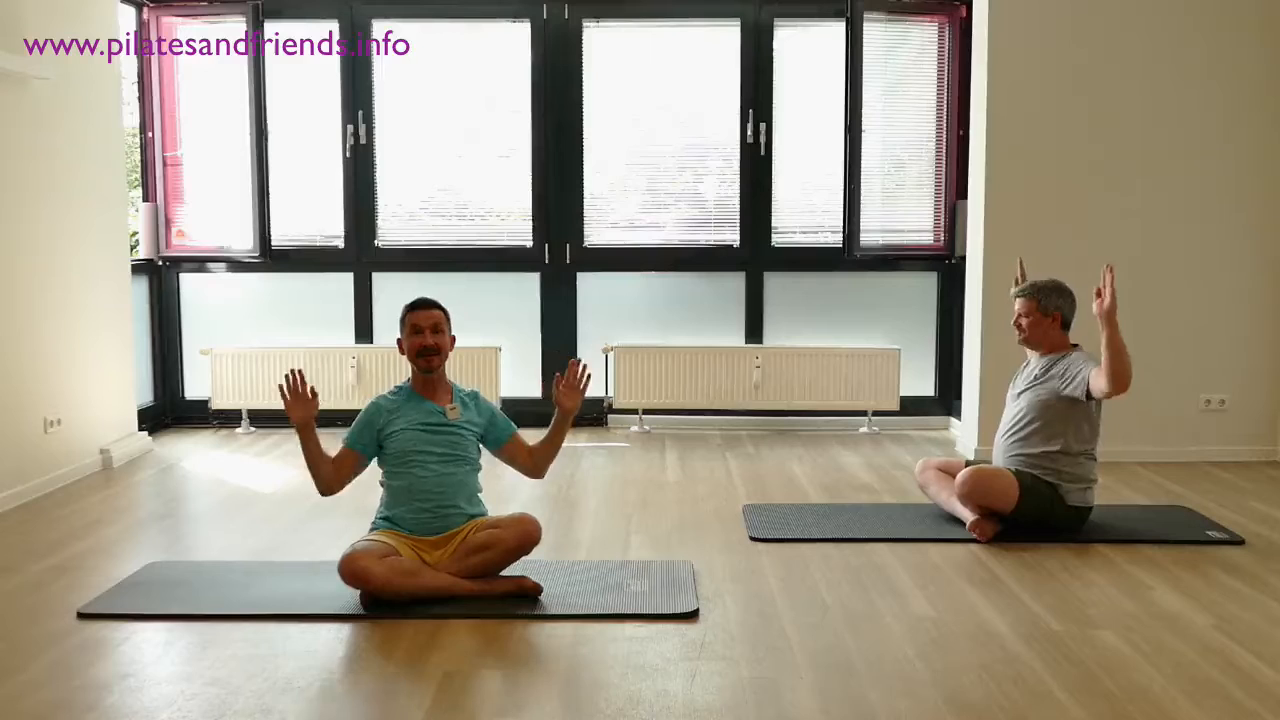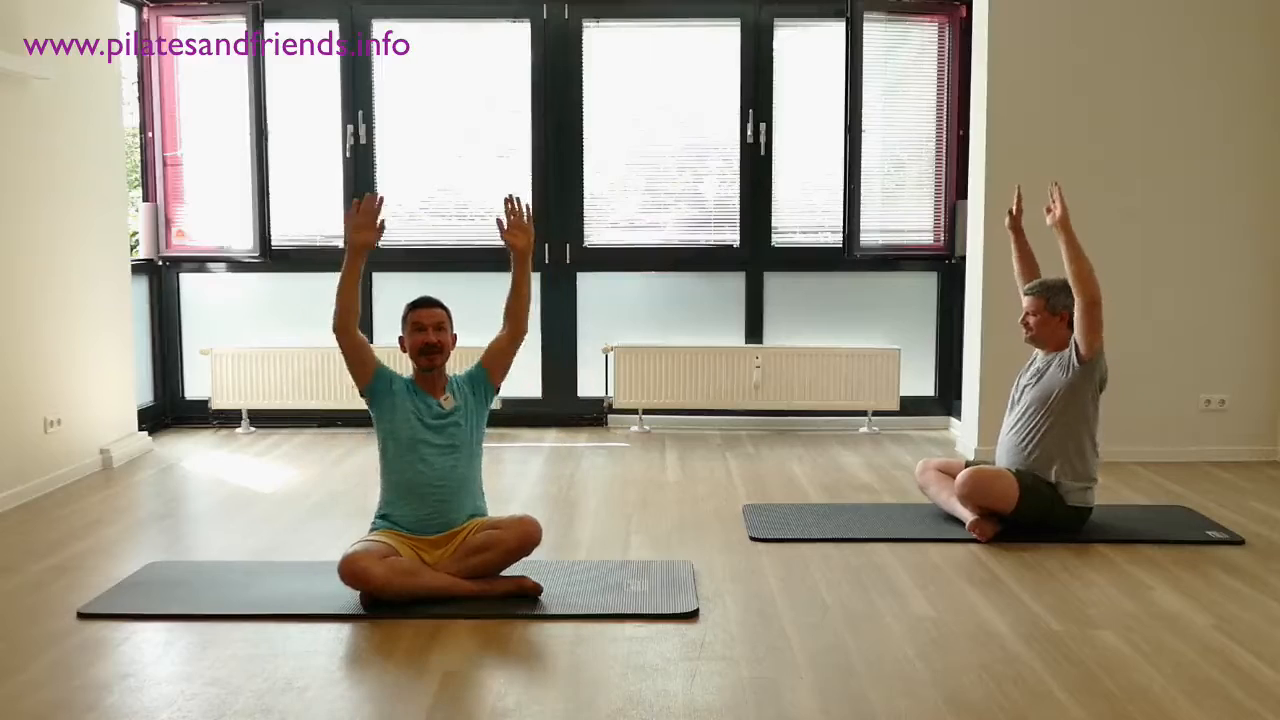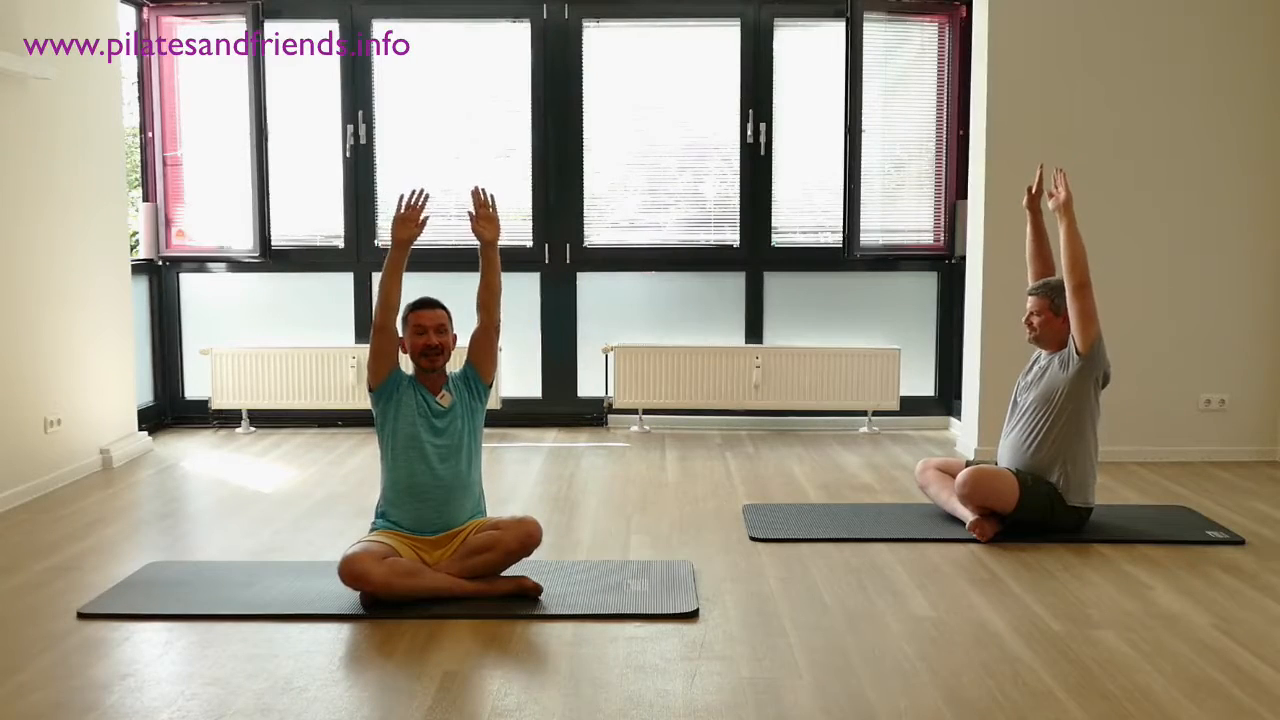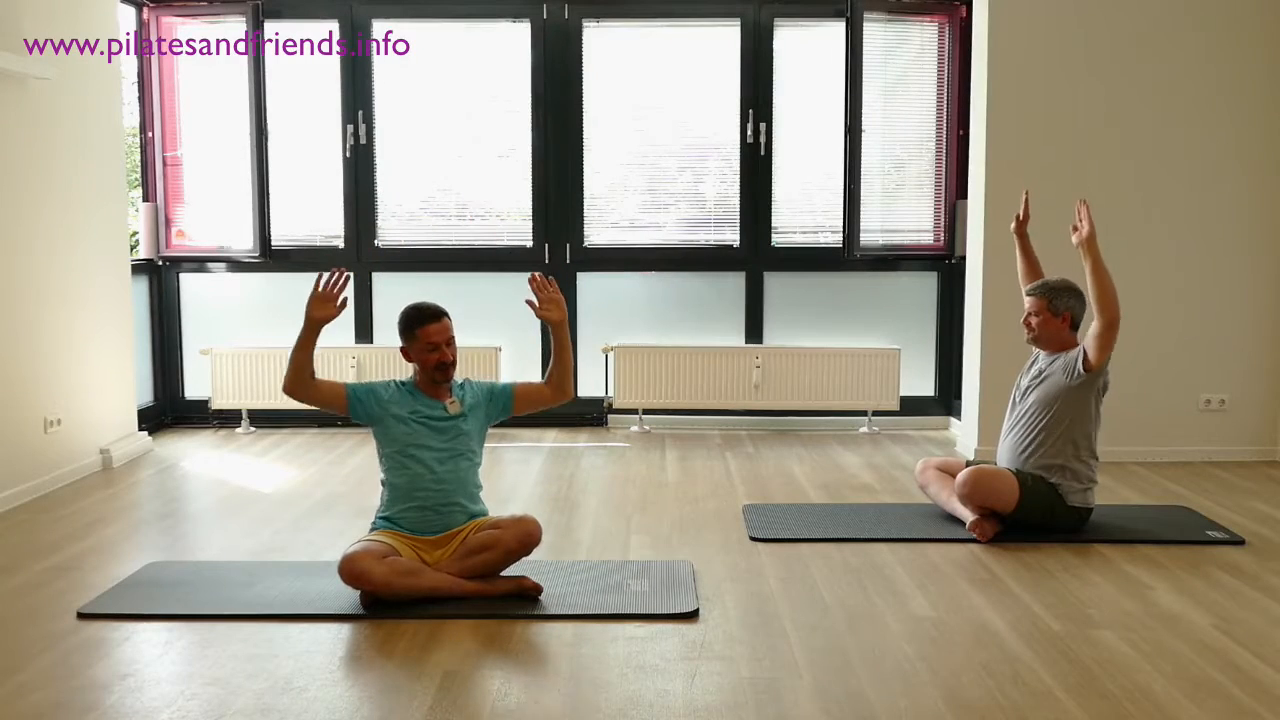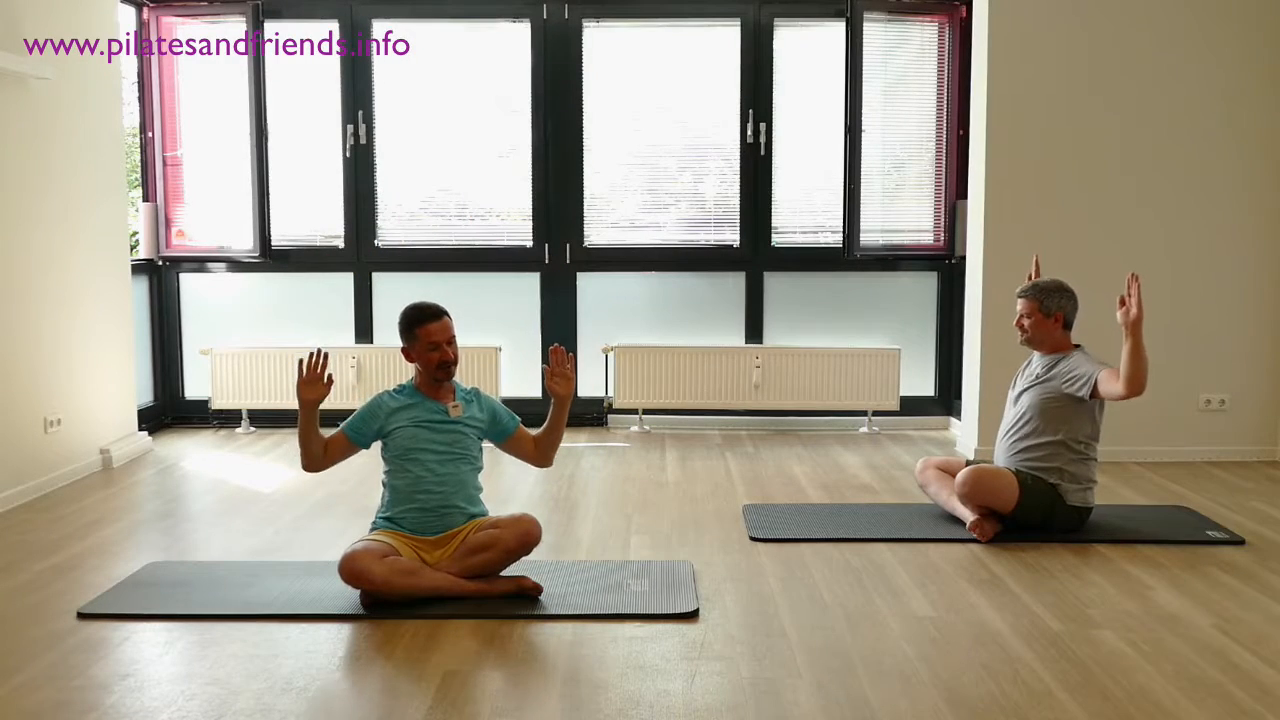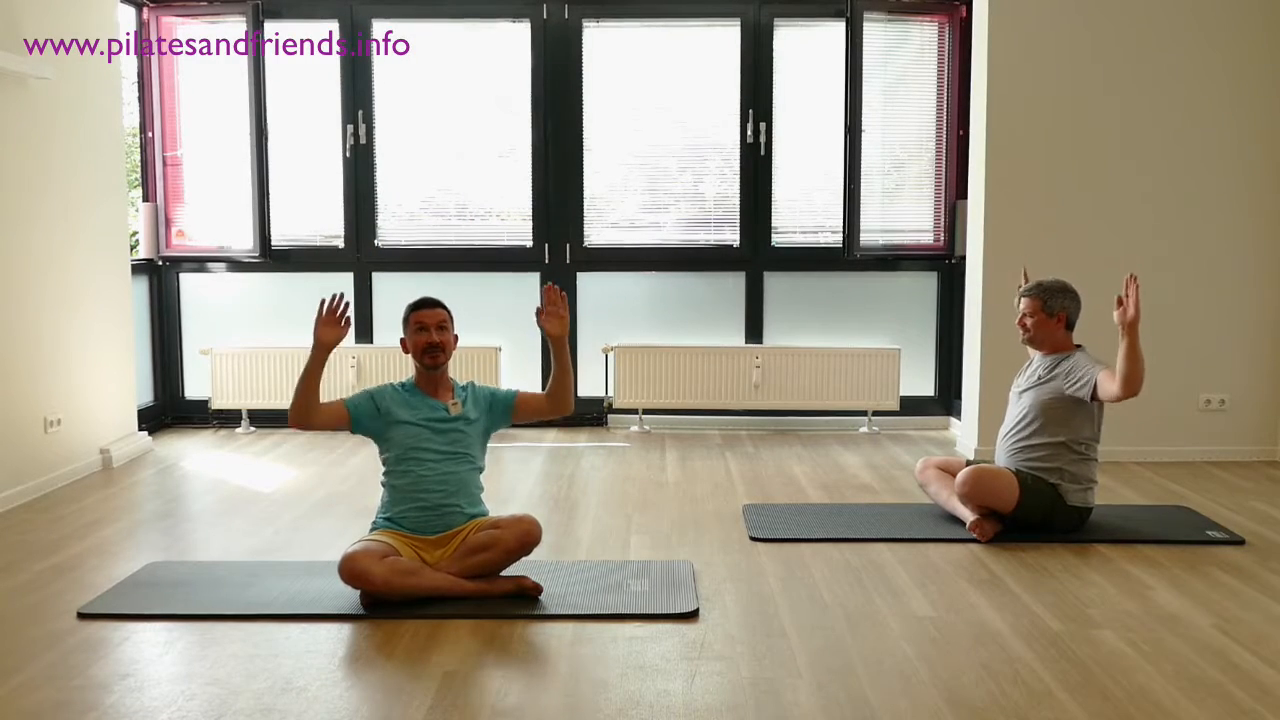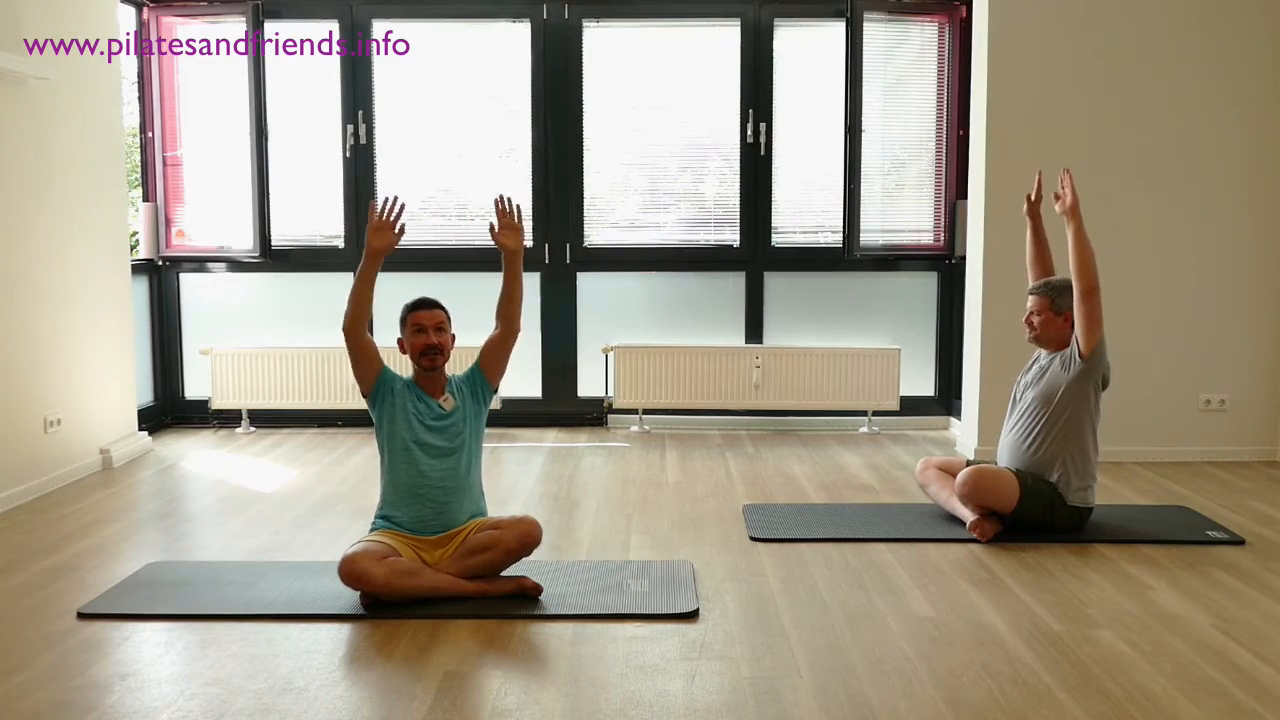
dt=0.7s
person 1, frame 1
left shoulder: (477, 407)
right shoulder: (382, 411)
left elbow: (535, 466)
right elbow: (329, 483)
left wrist: (564, 414)
right wrist: (305, 428)
left hip: (466, 536)
right hip: (398, 538)
left knee: (526, 529)
right knee: (354, 566)
left ankle: (405, 583)
right ankle: (491, 587)
person 1, frame 2
left shoulder: (474, 391)
right shoulder: (388, 394)
left elbow: (514, 329)
right elbow: (344, 330)
left wrist: (522, 255)
right wrist: (355, 254)
left hip: (466, 533)
right hip: (398, 537)
left knee: (527, 531)
right knee: (354, 567)
left ankle: (401, 582)
right ankle: (495, 585)
person 1, frame 3
left shoulder: (470, 389)
right shoulder: (392, 392)
left elbow: (490, 322)
right elbow: (382, 322)
left wrist: (489, 246)
right wrist: (399, 247)
left hip: (466, 533)
right hip: (398, 537)
left knee: (527, 532)
right knee: (354, 568)
left ankle: (405, 583)
right ankle: (495, 587)
person 1, frame 4
left shoulder: (481, 396)
right shoulder: (383, 399)
left elbow: (559, 392)
right elbow: (298, 390)
left wrist: (558, 329)
right wrist: (312, 327)
left hip: (466, 534)
right hip: (398, 538)
left knee: (526, 531)
right knee: (354, 568)
left ankle: (402, 583)
right ankle: (493, 586)
person 1, frame 5
left shoulder: (480, 405)
right shoulder: (385, 408)
left elbow: (541, 455)
right elbow: (315, 461)
left wrist: (561, 401)
right wrist: (309, 408)
left hip: (467, 534)
right hip: (399, 537)
left knee: (526, 529)
right knee: (355, 566)
left ankle: (403, 583)
right ankle: (489, 586)
person 1, frame 6
left shoulder: (482, 401)
right shoulder: (383, 402)
left elbow: (559, 405)
right elbow: (302, 417)
left wrist: (557, 340)
right wrist: (324, 349)
left hip: (467, 534)
right hip: (399, 538)
left knee: (527, 529)
right knee: (354, 566)
left ankle: (403, 585)
right ankle: (489, 587)
person 1, frame 7
left shoulder: (473, 391)
right shoulder: (389, 394)
left elbow: (508, 327)
right elbow: (353, 330)
left wrist: (513, 255)
right wrist: (373, 256)
left hip: (467, 534)
right hip: (398, 537)
left knee: (527, 531)
right knee: (354, 567)
left ankle: (403, 582)
right ankle: (493, 586)
person 2, frame 1
left shoulder: (1074, 367)
right shoulder: (1036, 359)
left elbow: (1115, 384)
left wrist: (1107, 320)
right wrist: (1019, 293)
right hip: (1015, 479)
left knee: (970, 482)
right knee: (927, 469)
left ankle: (985, 517)
right ankle: (978, 517)
person 2, frame 2
left shoulder: (1080, 364)
right shoulder: (1043, 352)
left elbow: (1088, 299)
right elbow: (1032, 288)
left wrist: (1063, 230)
right wrist: (1016, 231)
left hip: (1059, 501)
right hip: (1015, 479)
left knee: (971, 482)
right knee: (927, 469)
left ankle: (985, 516)
right ankle: (980, 516)
person 2, frame 3
left shoulder: (1082, 360)
right shoulder: (1045, 351)
left elbow: (1077, 286)
right elbow: (1041, 279)
left wrist: (1065, 214)
right wrist: (1033, 214)
left hip: (1059, 502)
right hip: (1017, 479)
left knee: (970, 481)
right knee: (928, 469)
left ankle: (990, 515)
right ankle: (980, 515)
person 2, frame 4
left shoulder: (1081, 364)
right shoulder: (1044, 353)
left elbow: (1109, 321)
right elbow: (1036, 290)
left wrist: (1088, 250)
right wrist: (1021, 237)
left hip: (1059, 501)
right hip: (1015, 479)
left knee: (970, 482)
right knee: (928, 469)
left ankle: (990, 516)
right ankle: (980, 516)
person 2, frame 5
left shoulder: (1078, 368)
right shoulder: (1039, 356)
left elbow: (1130, 386)
left wrist: (1132, 329)
right wrist: (1034, 290)
left hip: (1059, 499)
right hip: (1015, 478)
left knee: (970, 481)
right knee: (927, 468)
left ankle: (988, 516)
right ankle: (976, 515)
person 2, frame 6
left shoulder: (1079, 369)
right shoulder: (1042, 356)
left elbow: (1127, 387)
left wrist: (1127, 329)
right wrist: (1026, 304)
left hip: (1058, 500)
right hip: (1013, 476)
left knee: (970, 480)
right knee: (927, 468)
left ankle: (986, 516)
right ankle: (976, 516)
person 2, frame 7
left shoulder: (1082, 362)
right shoulder: (1045, 352)
left elbow: (1087, 290)
right elbow: (1042, 280)
left wrist: (1072, 217)
right wrist: (1033, 219)
left hip: (1059, 501)
right hip: (1017, 480)
left knee: (970, 482)
right knee: (928, 468)
left ankle: (990, 514)
right ankle: (981, 516)
